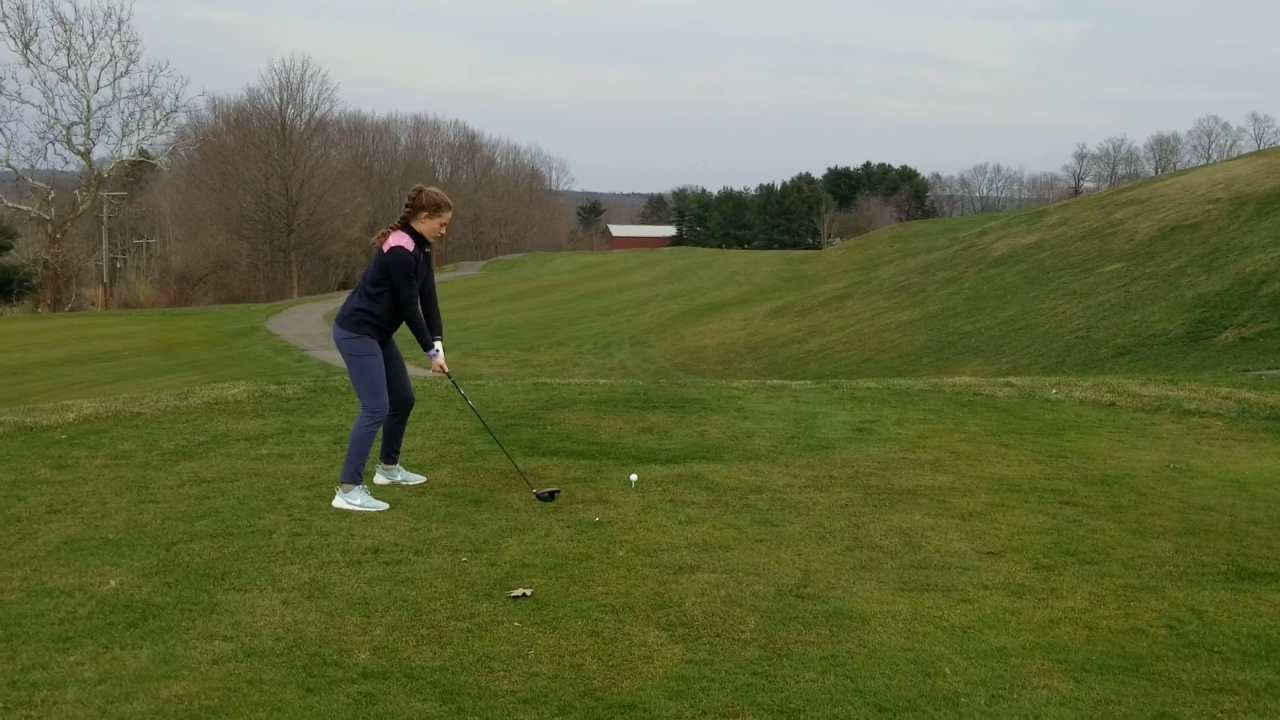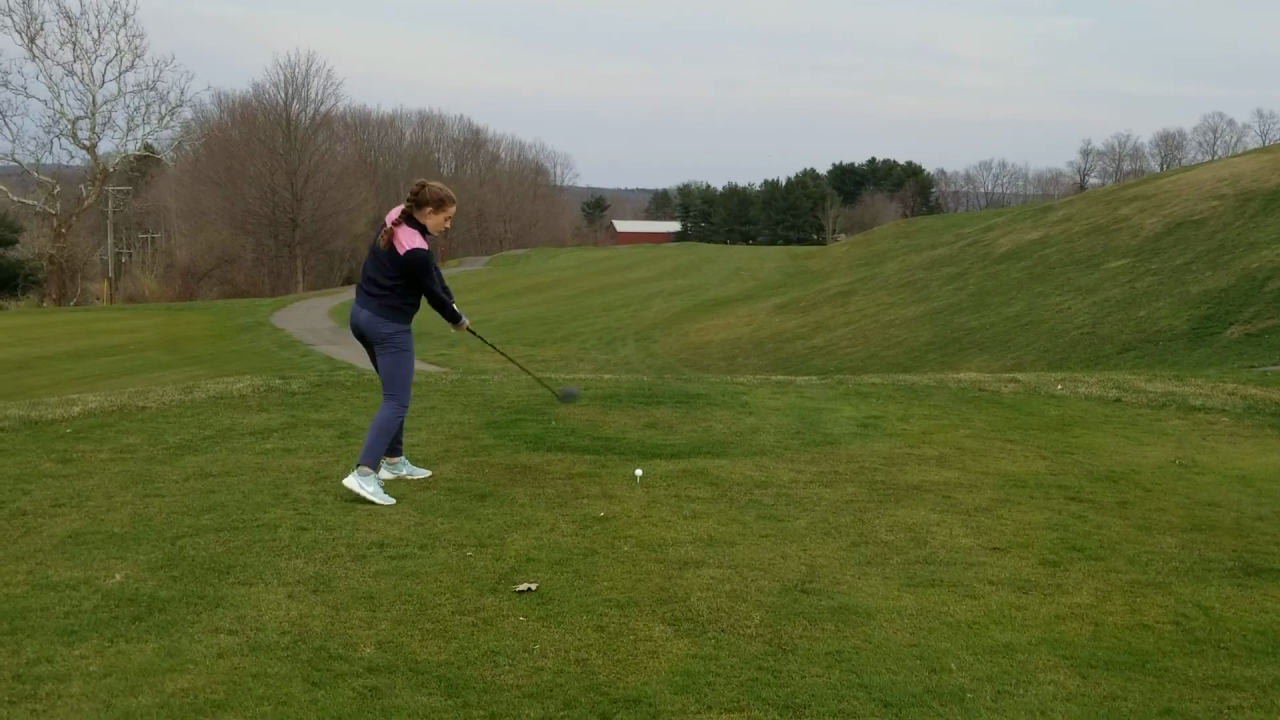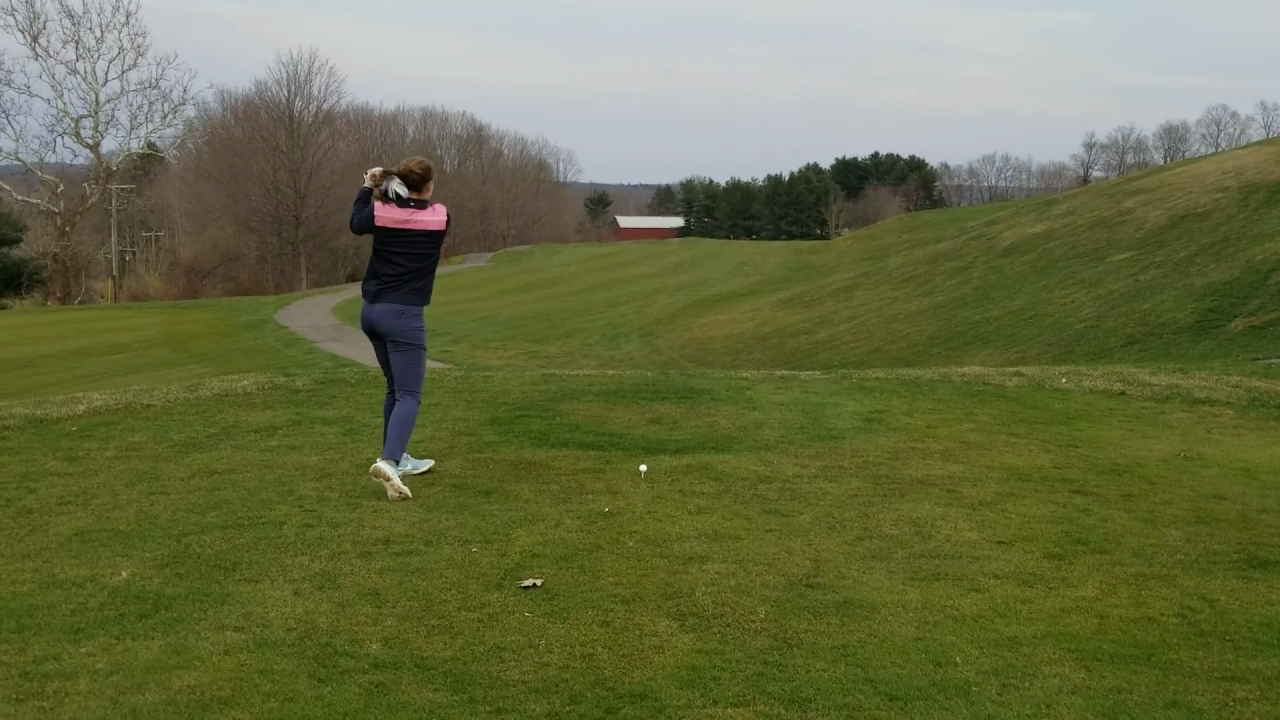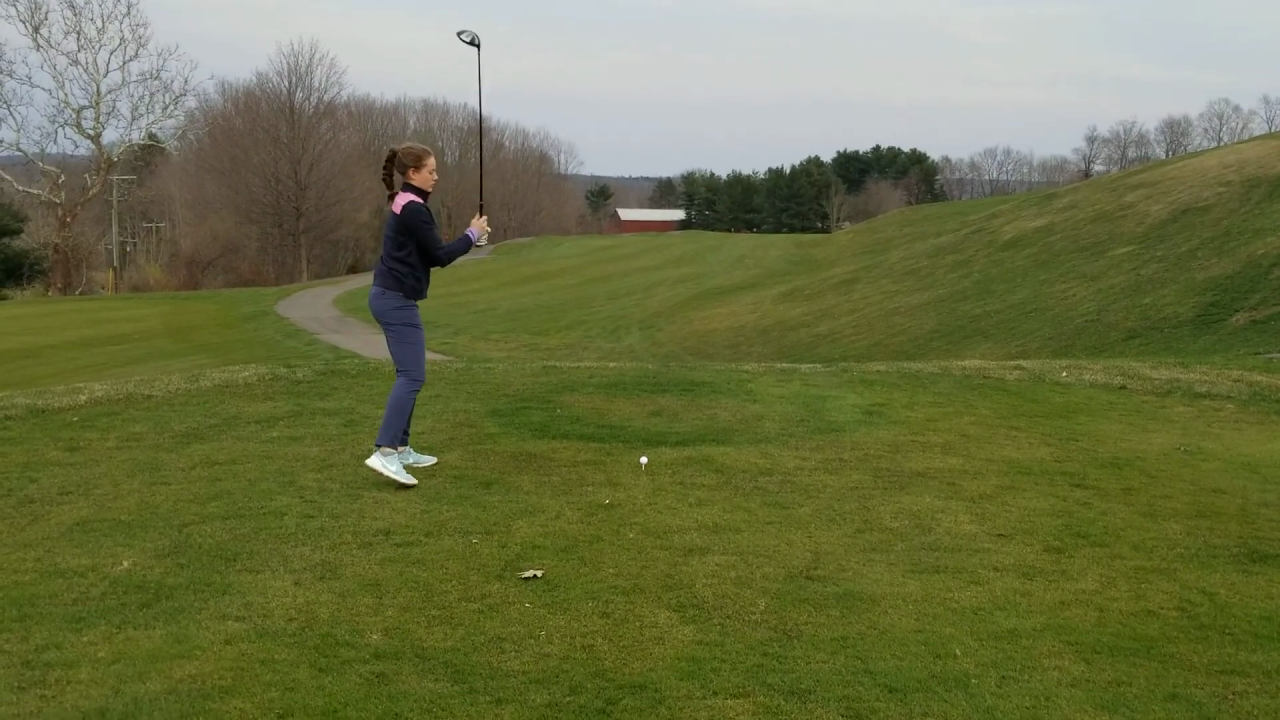
dt=1s
person 1, frame 1
left shoulder: (421, 247)
right shoulder: (400, 252)
left elbow: (428, 297)
right elbow: (409, 307)
left wrist: (436, 341)
right wrist: (431, 352)
left hip: (379, 333)
right hip: (356, 332)
left knee: (402, 399)
right knee: (374, 407)
left ankle: (388, 467)
right ankle: (348, 490)
person 1, frame 2
left shoulder: (397, 216)
right shoulder: (416, 251)
right elbow: (433, 293)
left wrist: (451, 306)
right wrist: (456, 318)
left hip: (362, 313)
right hip: (388, 325)
left knee: (395, 390)
right knee: (396, 400)
left ankle: (392, 461)
right ankle: (362, 474)
person 1, frame 3
left shoulder: (379, 213)
right shoulder: (440, 216)
left elbow: (356, 225)
left wrist: (368, 186)
right wrist: (389, 187)
left hip: (373, 313)
right hip: (404, 317)
left knee: (397, 390)
right knee: (409, 395)
left ankle: (397, 458)
right ankle: (388, 463)
person 1, frame 4
left shoulder: (409, 204)
right shoulder: (412, 208)
left elbow: (428, 255)
right elbow: (437, 255)
left wrist: (467, 238)
right wrist: (472, 235)
left hip: (396, 298)
right hip: (395, 300)
left knee: (411, 375)
right knee: (411, 376)
left ankle: (399, 447)
right ankle: (384, 453)
